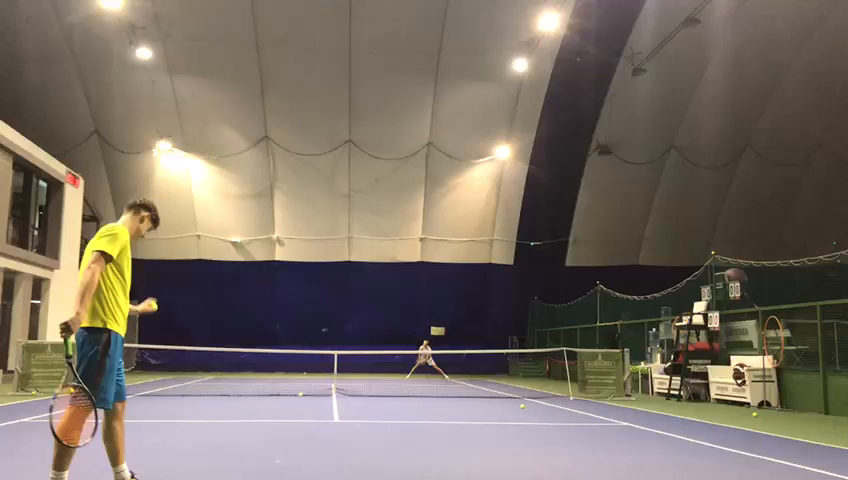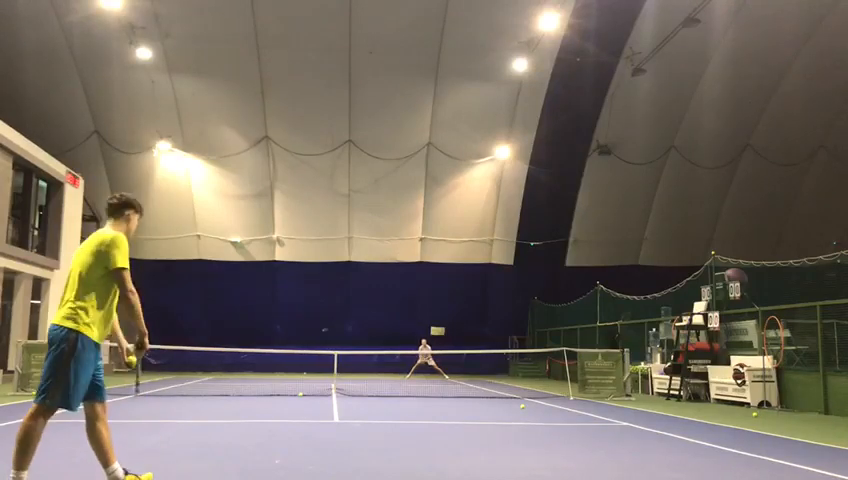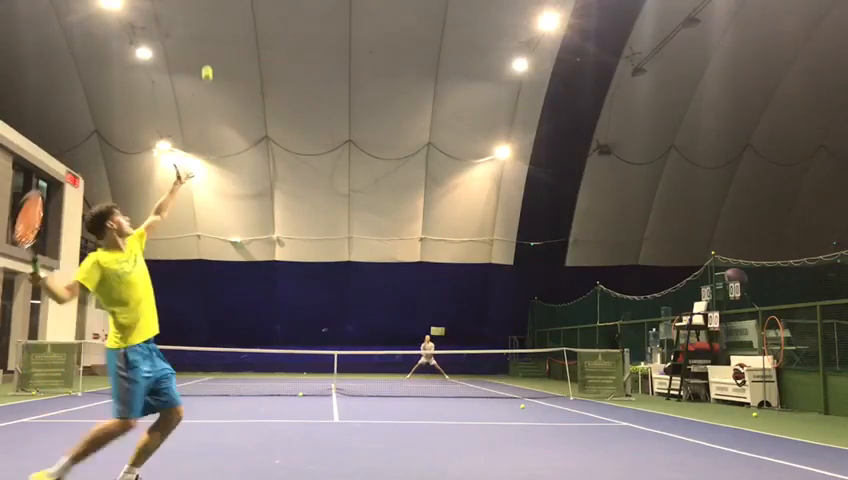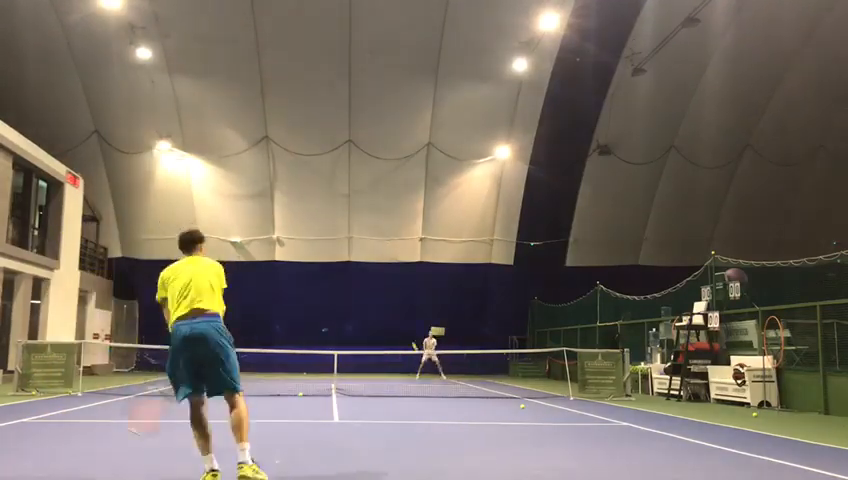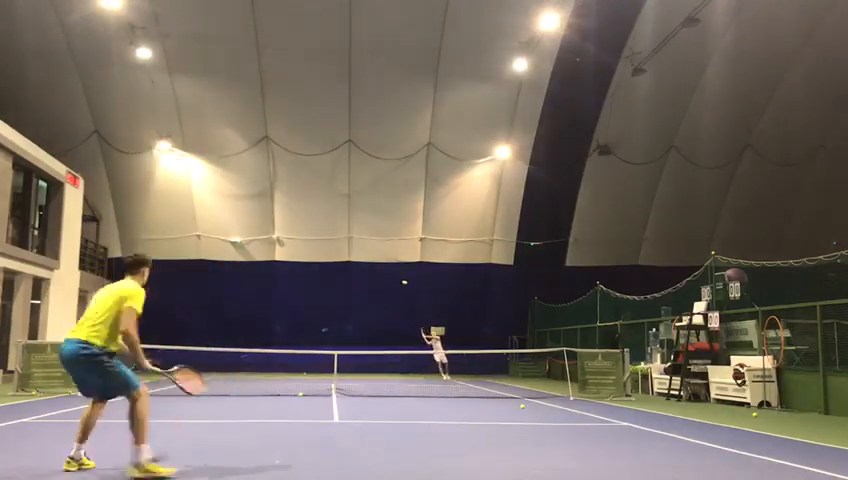
dt=1s
person 1, frame 1
left shoulder: (118, 240)
right shoulder: (115, 232)
right elbow: (91, 270)
left wrist: (137, 309)
right wrist: (77, 313)
left hip: (109, 332)
right hip: (101, 331)
left knee: (116, 406)
person 1, frame 2
left shoulder: (99, 241)
right shoulder: (114, 240)
right elbow: (127, 292)
left wrist: (121, 340)
right wrist: (143, 332)
left hip: (87, 338)
right hip: (74, 334)
left knee: (97, 409)
right knee: (45, 408)
person 1, frame 3
left shoulder: (132, 245)
right shoulder: (98, 261)
left elbow: (158, 215)
right elbow: (65, 295)
left wrist: (176, 185)
right wrist: (41, 280)
left hip: (150, 347)
right hip: (128, 352)
left knee: (175, 414)
right knee: (124, 422)
person 1, frame 4
left shoulder: (167, 274)
right shoulder: (213, 266)
left elbow: (167, 313)
left hip: (181, 331)
right hip: (210, 326)
left knee: (196, 404)
right knee: (234, 398)
person 1, frame 5
left shoulder: (111, 288)
right shoulder: (136, 291)
right elbow: (126, 329)
left wrist: (120, 349)
right wrist: (140, 360)
left hip: (70, 346)
right hip: (89, 350)
left knee: (99, 399)
right knee: (139, 394)
left ankle: (75, 456)
right ankle: (142, 460)
